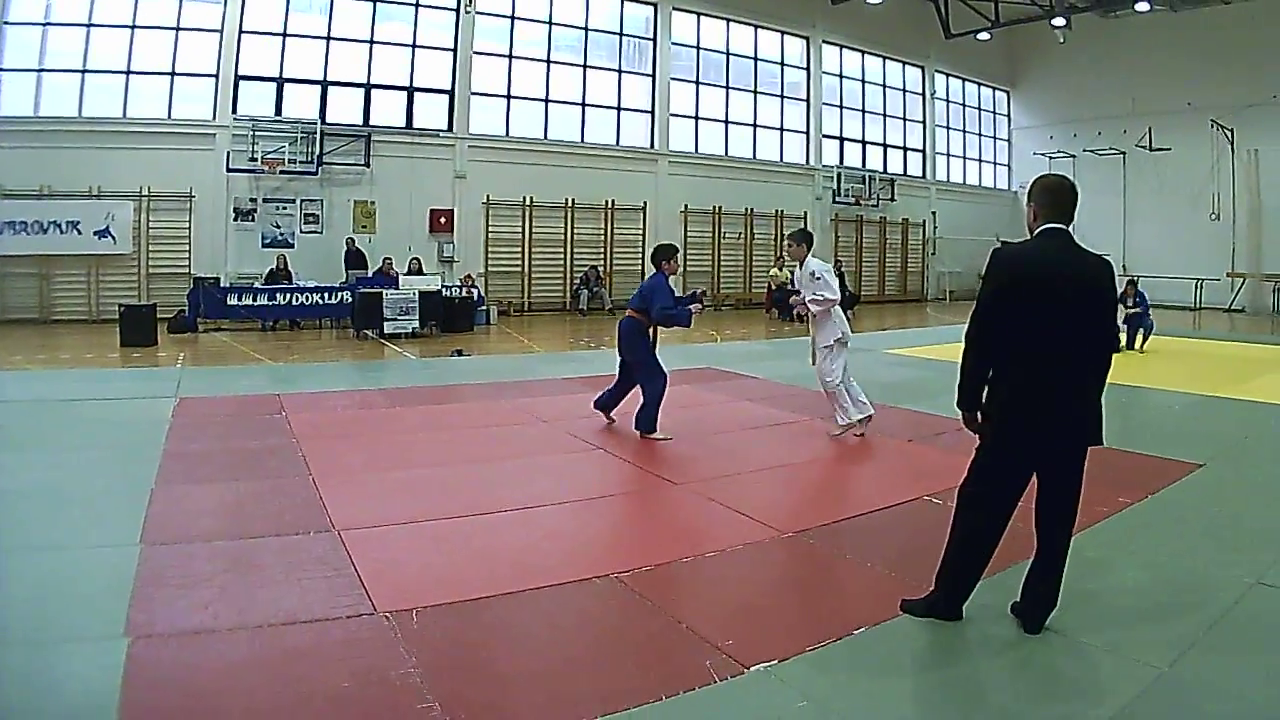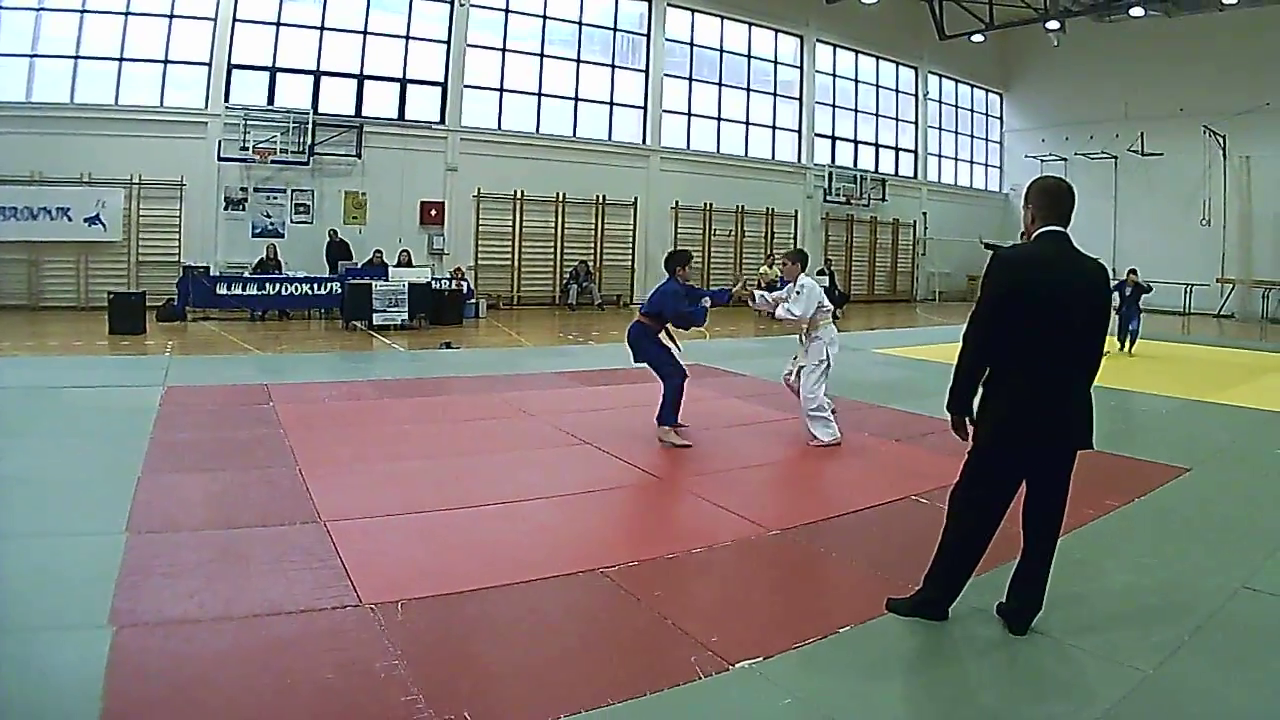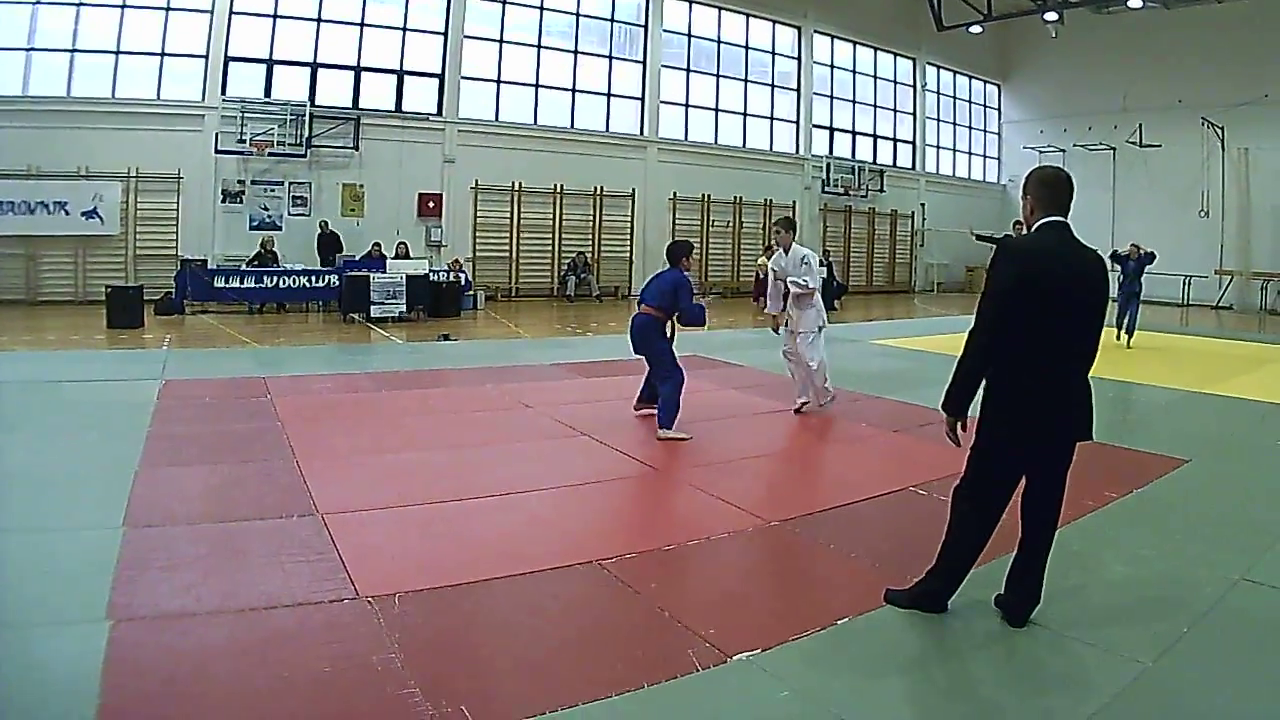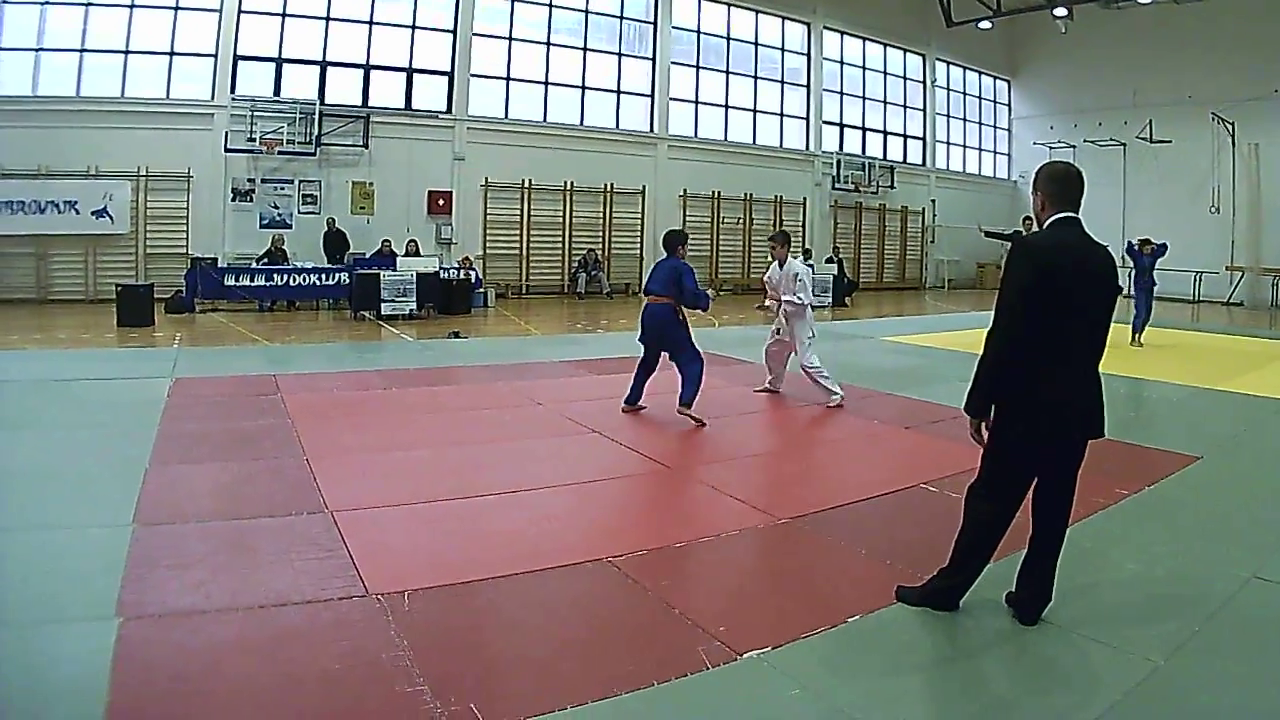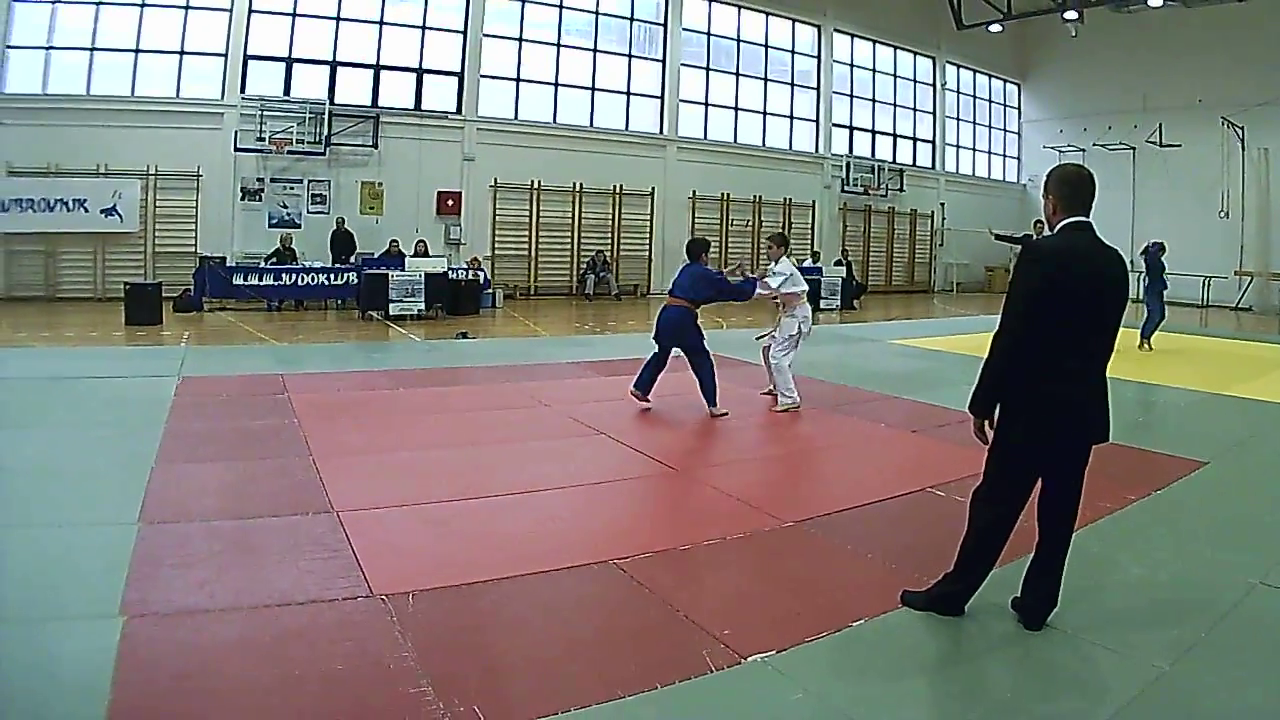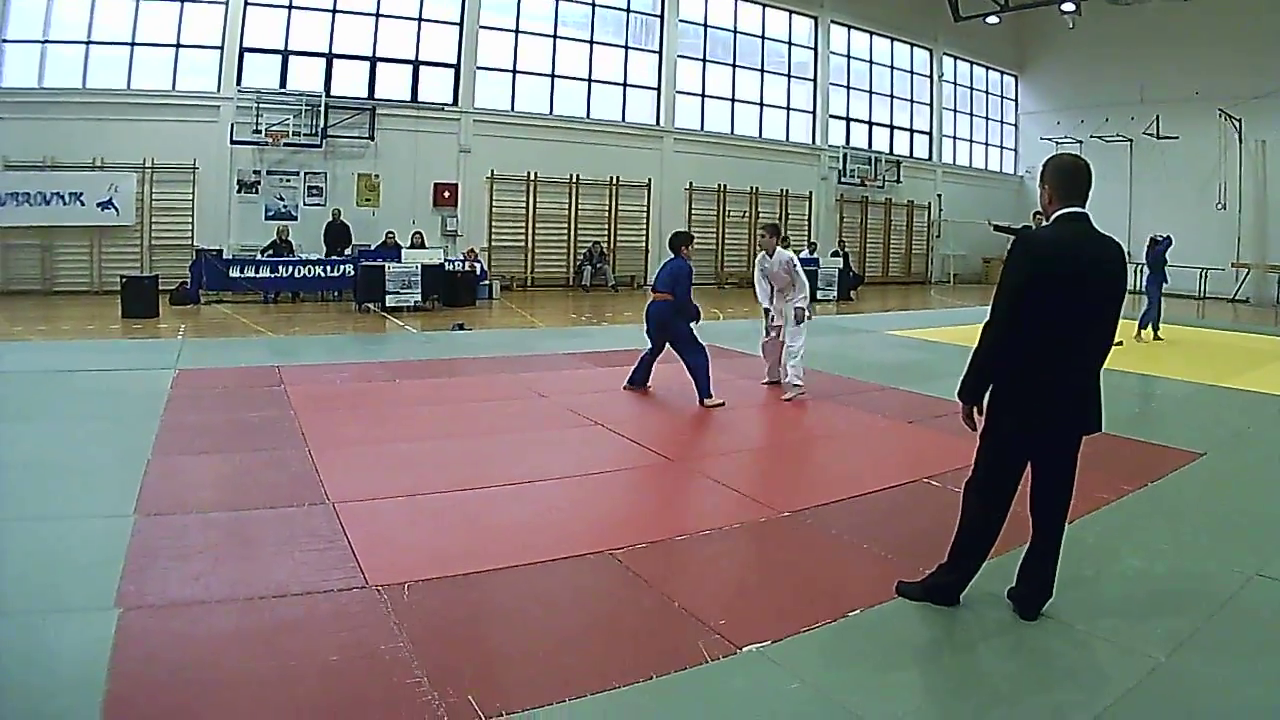
dt=0.3s
person 1, frame 1
left shoulder: (1010, 260)
right shoulder: (1099, 270)
left elbow: (980, 338)
right elbow: (1105, 348)
left wrist: (969, 400)
left hip: (1016, 410)
right hip: (1074, 413)
left knee: (981, 504)
right knee: (1057, 514)
left ankle: (947, 597)
right ankle: (1035, 607)
person 1, frame 2
left shoulder: (1010, 262)
right shoulder: (1095, 274)
left elbow: (979, 340)
right elbow: (1093, 351)
left wrist: (960, 402)
left hip: (1011, 413)
right hip: (1067, 416)
left knee: (973, 506)
right knee: (1044, 517)
left ankle: (934, 597)
right ankle: (1021, 609)
person 1, frame 3
left shoulder: (1016, 253)
right shoulder: (1093, 264)
left elbow: (985, 336)
right elbow: (1090, 341)
left wrist: (956, 402)
left hip: (1015, 407)
right hip: (1068, 407)
left knee: (977, 501)
right knee: (1043, 509)
left ankle: (935, 590)
right ankle: (1020, 601)
person 1, frame 4
left shoulder: (1032, 250)
right shoulder: (1102, 258)
left elbow: (1005, 335)
right elbow: (1095, 335)
left wrist: (978, 404)
left hip: (1029, 405)
right hip: (1079, 404)
left knee: (991, 500)
right knee: (1054, 507)
left ankle: (948, 588)
right ankle: (1031, 598)
person 1, frame 5
left shoulder: (1042, 254)
right shoulder: (1114, 262)
left elbow: (1011, 337)
right elbow: (1104, 339)
left wrist: (983, 403)
left hip: (1033, 408)
right hip: (1084, 408)
left knee: (995, 503)
right knee: (1059, 511)
left ankle: (952, 592)
right ankle: (1037, 603)
person 1, frame 6
left shoulder: (1033, 245)
right shoulder: (1112, 253)
left elbow: (1002, 327)
right elbow: (1105, 332)
left wrist: (971, 391)
left hip: (1022, 397)
right hip: (1076, 399)
left knee: (987, 494)
right knee: (1052, 502)
left ankle: (948, 583)
right ankle: (1031, 594)
person 2, frame 1
left shoulder: (658, 282)
right shoulder: (659, 284)
left elbow: (669, 304)
right elbow: (662, 315)
left wrist: (693, 298)
right wrist: (689, 311)
left hip: (632, 330)
right hip: (635, 332)
left knee: (629, 375)
right knee: (655, 379)
left ankle: (604, 405)
right ankle: (647, 428)
person 2, frame 2
left shoulder: (677, 287)
right shoulder: (671, 291)
left elbow: (701, 295)
right elbow: (682, 319)
left wrist: (730, 292)
right wrist: (703, 308)
left hip: (646, 334)
right hip: (642, 335)
left knee: (675, 373)
right knee: (674, 376)
left ankle: (668, 419)
right ankle: (666, 428)
person 2, frame 3
left shoulder: (661, 276)
right shoulder: (682, 281)
left elbow: (643, 297)
right elbow: (687, 316)
right wrist: (700, 310)
left hip: (641, 323)
right hip: (650, 328)
left knee: (660, 366)
right knee: (672, 375)
left ankle: (644, 401)
right ankle: (665, 428)
person 2, frame 4
left shoulder: (659, 266)
right shoulder: (683, 268)
right elbow: (691, 299)
right wrist: (707, 296)
left hip: (649, 313)
right hip: (667, 316)
left knee: (648, 361)
right knee: (692, 361)
left ankle: (631, 402)
right ankle: (685, 404)
person 2, frame 5
left shoulder: (686, 270)
right shoulder: (707, 275)
right elbow: (733, 292)
left wrist: (725, 273)
right wrist: (750, 281)
left hip: (666, 315)
right hip: (682, 318)
left knee: (661, 355)
right knee: (701, 361)
left ankle: (640, 388)
right ankle: (713, 406)
person 2, frame 6
left shoulder: (668, 265)
right shoulder: (684, 268)
right elbow: (683, 300)
right wrist: (695, 314)
left hip: (654, 310)
right hip: (669, 312)
left knee: (656, 348)
right knee: (695, 352)
left ankle: (635, 382)
right ankle: (706, 397)
person 3, frame 1
left shoulder: (817, 268)
right shoulder: (801, 270)
left elbow: (832, 297)
left wrist: (805, 301)
right wrist: (800, 303)
left hip: (830, 323)
right hip: (819, 324)
left knee: (830, 374)
right knee: (834, 373)
left ankle: (847, 418)
right ankle: (861, 412)
person 3, frame 2
left shoulder: (807, 286)
right shoulder: (794, 287)
left elbow: (797, 315)
right elbow: (772, 300)
left wrist: (781, 307)
left hip: (822, 341)
right hip: (811, 340)
left knee: (810, 390)
right knee: (792, 378)
left ankle: (828, 435)
right ankle: (822, 408)
person 3, frame 3
left shoulder: (805, 255)
right shoulder: (777, 258)
left elbow: (811, 285)
right elbow: (775, 288)
left wrist: (788, 281)
right wrist: (775, 314)
left hip: (809, 308)
right hip: (793, 307)
left knee: (809, 355)
right knee: (791, 352)
left ankle: (824, 393)
right ankle: (804, 396)
person 3, frame 4
left shoulder: (799, 270)
right shoulder: (774, 268)
left elbow: (804, 301)
left wrist: (780, 299)
right wrist: (769, 303)
left hip: (800, 317)
right hip: (785, 316)
left knee: (806, 360)
right knee: (772, 349)
left ankle: (835, 394)
right ankle: (773, 384)
person 3, frame 5
left shoulder: (785, 269)
right shoulder: (777, 266)
left elbow: (767, 288)
right elbow: (764, 284)
right wrist: (756, 279)
left hip: (796, 317)
right hip: (788, 314)
left knee: (778, 356)
right knee: (768, 348)
left ankle: (790, 400)
right ankle: (776, 386)
person 3, frame 6
left shoulder: (786, 258)
right shoulder: (761, 259)
left elbow: (802, 283)
right elbow: (762, 286)
left wrist: (800, 306)
right wrist: (766, 308)
left hip: (793, 303)
right hip: (777, 303)
left knee: (791, 344)
right knee: (769, 342)
left ankle: (796, 385)
right ankle: (775, 376)
